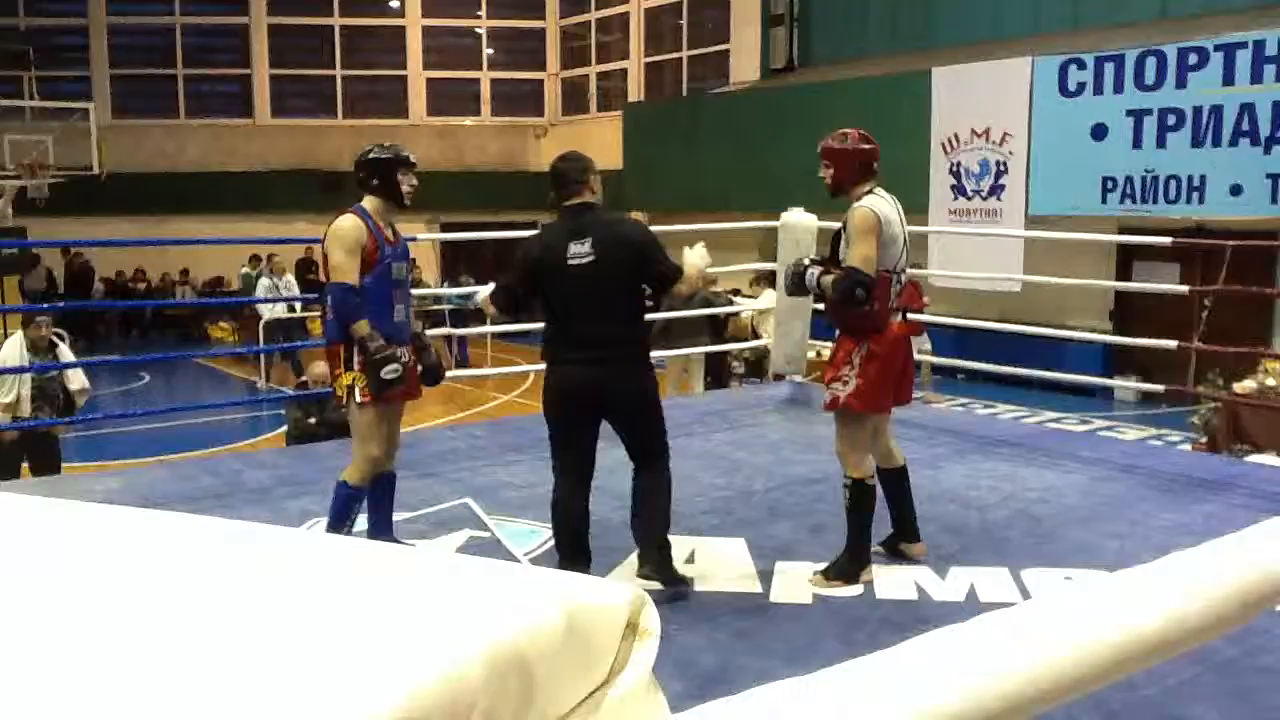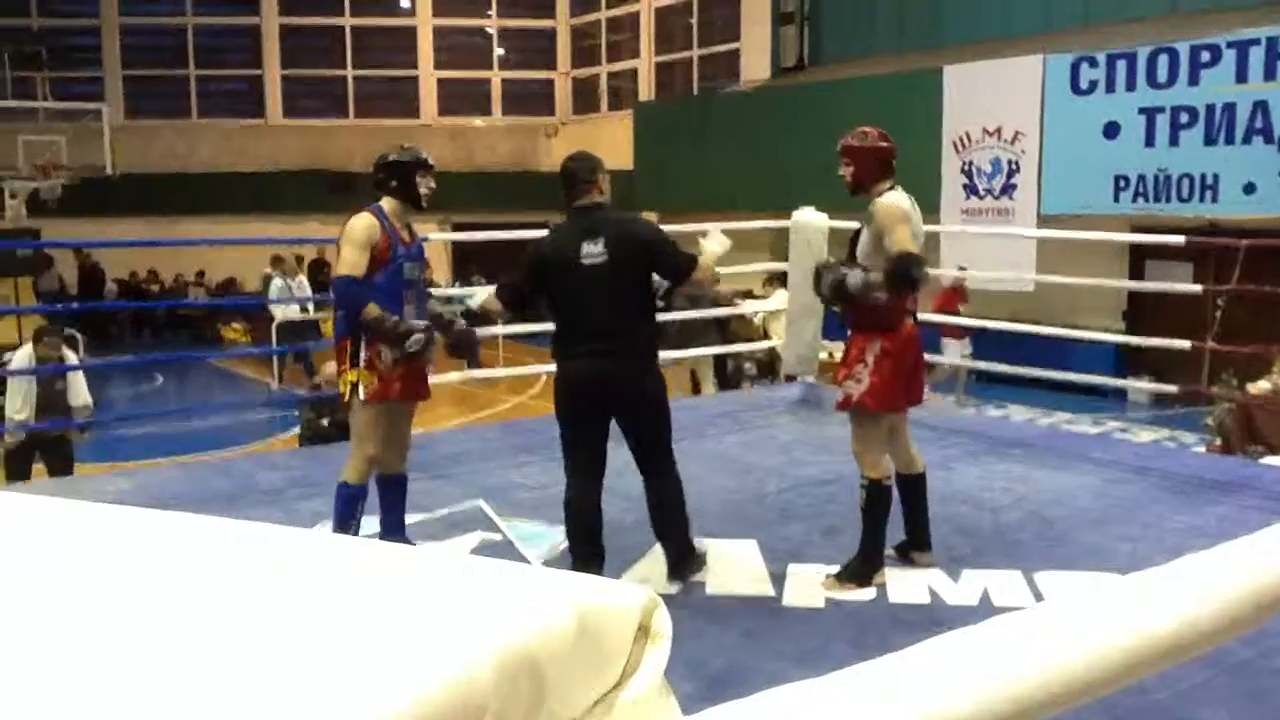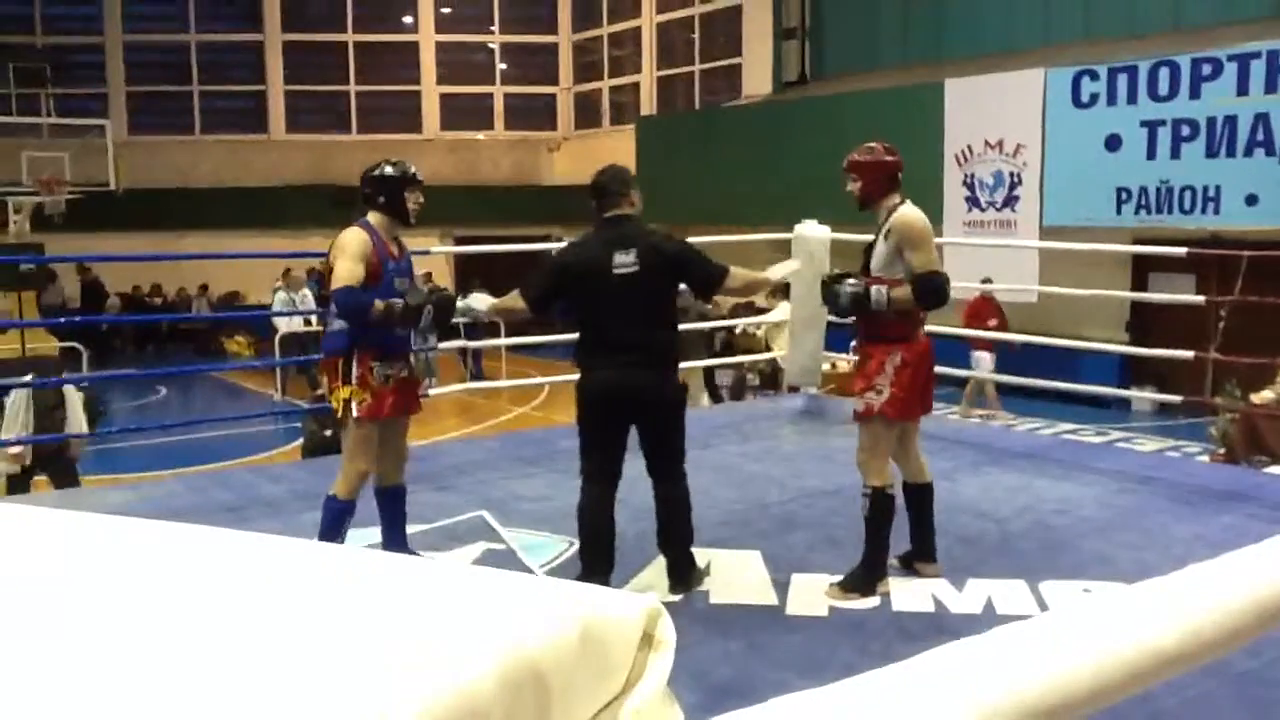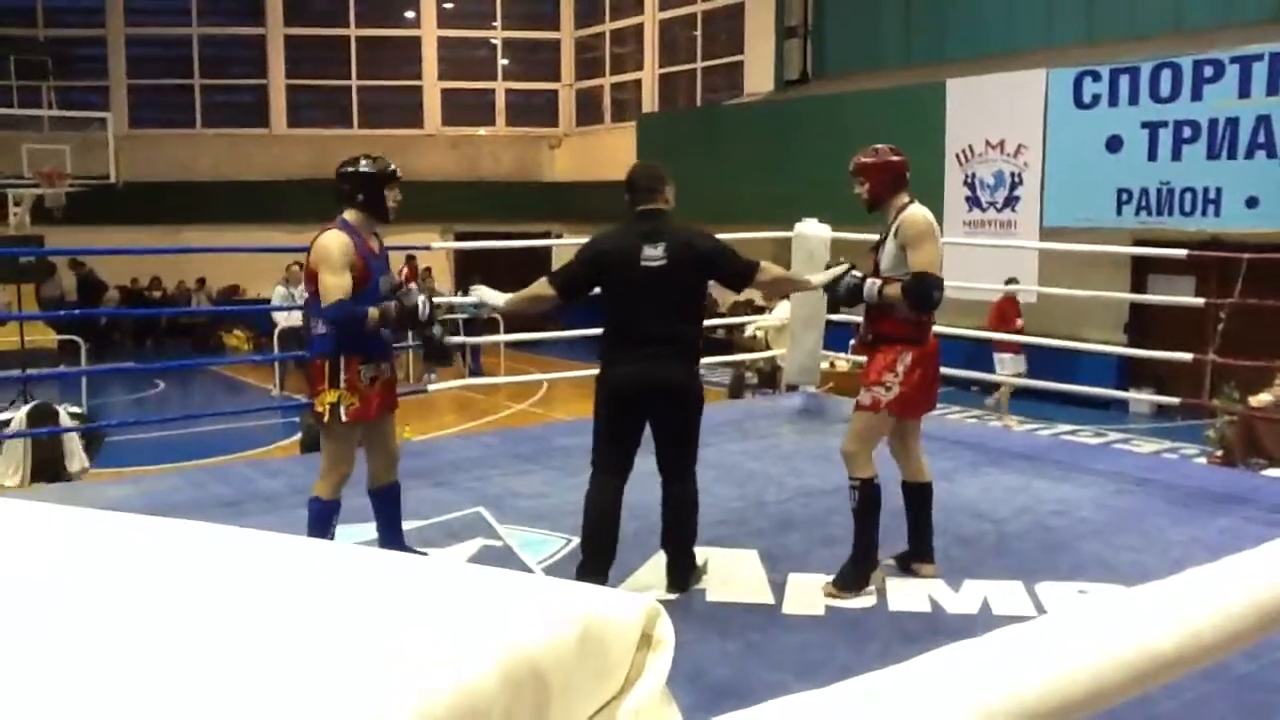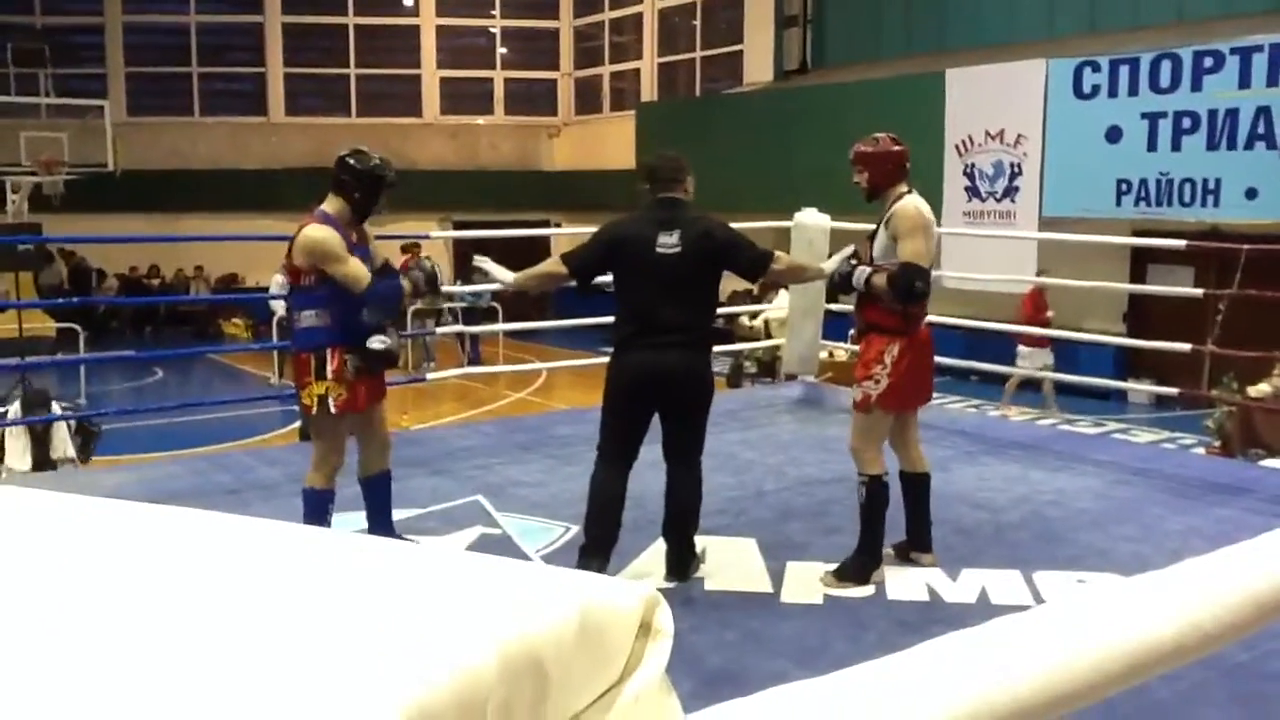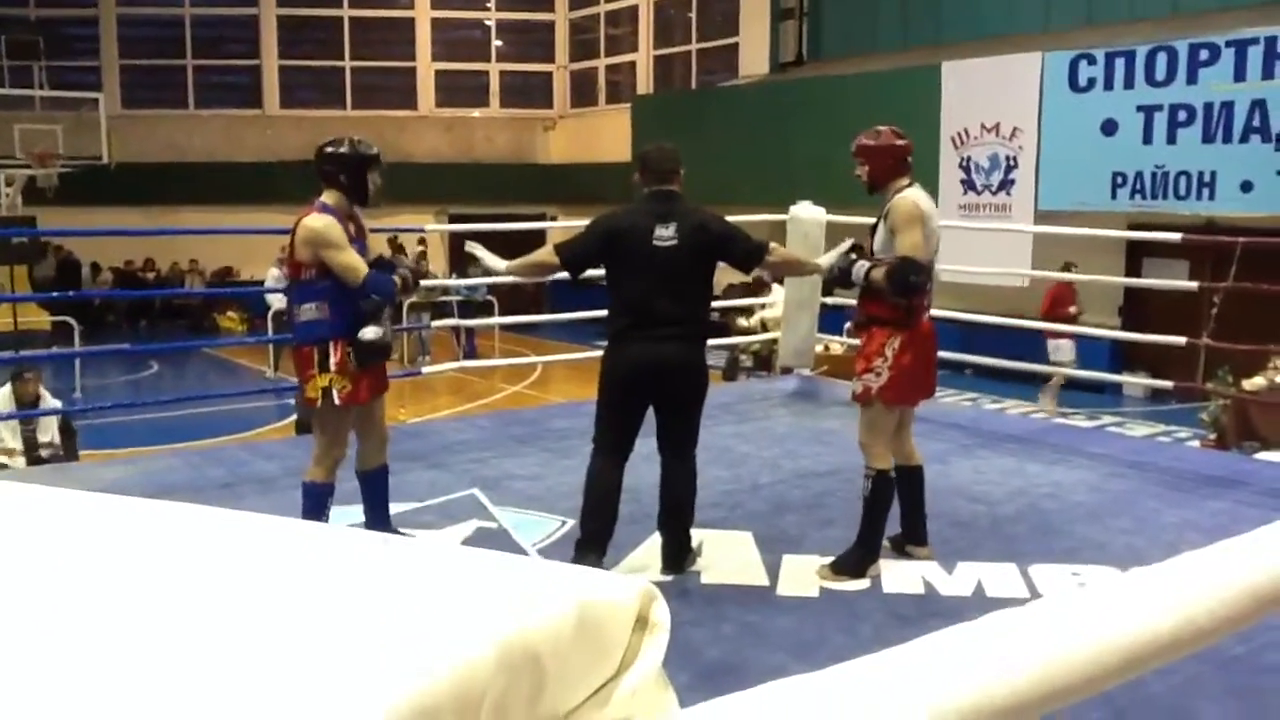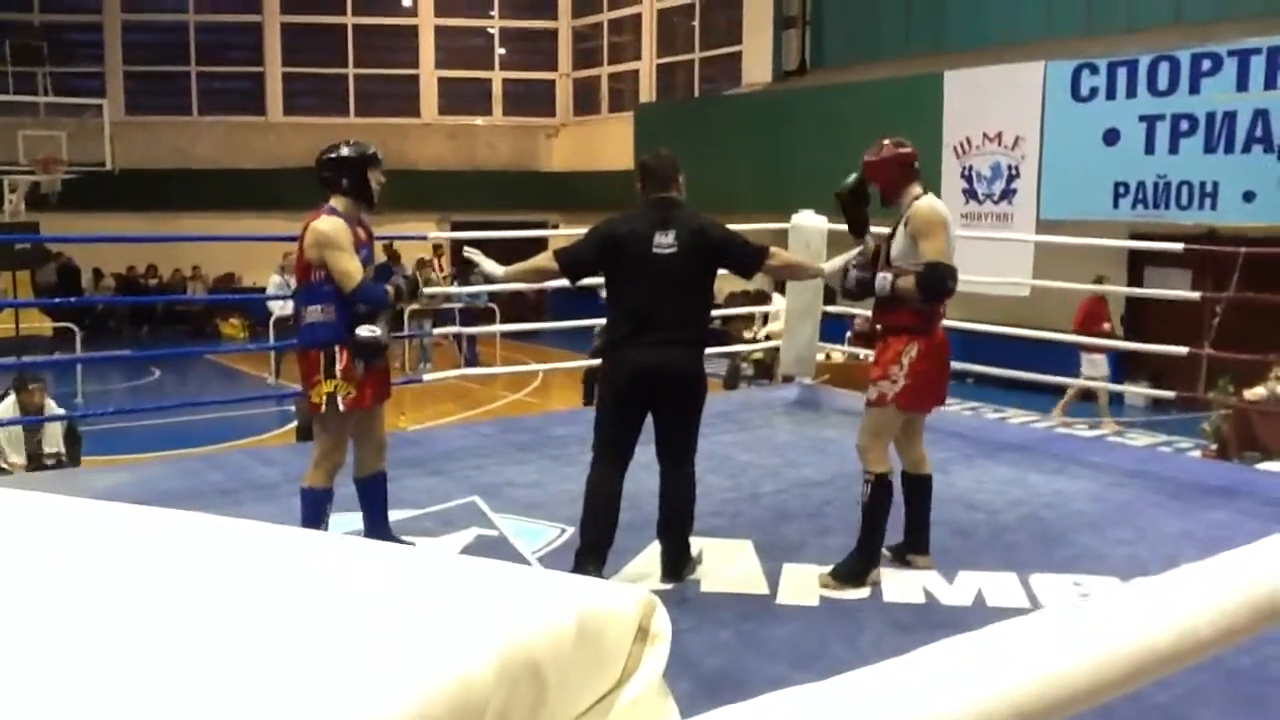
dt=0.3s
person 1, frame 1
left shoulder: (863, 212)
right shoulder: (887, 203)
left elbow: (856, 287)
left wrist: (810, 278)
right wrist: (830, 272)
left hip: (867, 342)
right hip: (889, 333)
left knee: (852, 451)
right knee: (879, 439)
left ankle: (855, 560)
right ankle: (907, 537)
person 1, frame 2
left shoulder: (887, 207)
right shoulder: (902, 203)
left elbow: (907, 272)
left wrist: (849, 281)
right wrist: (847, 275)
left hip: (880, 341)
right hip: (896, 335)
left knee: (868, 451)
right knee: (898, 443)
left ankle: (869, 562)
right ankle: (918, 544)
person 1, frame 3
left shoulder: (906, 220)
right shoulder: (891, 221)
left elbow: (933, 291)
left wrist: (869, 296)
right wrist: (854, 289)
left hip: (896, 354)
right hip: (894, 350)
left knee: (871, 459)
right knee: (905, 452)
left ankle: (872, 571)
right ankle: (923, 554)
person 1, frame 4
left shoulder: (915, 220)
right shoulder: (898, 222)
left elbow: (926, 293)
left wrist: (866, 289)
right wrist: (859, 283)
left hip: (904, 354)
right hip: (895, 350)
left knee: (855, 449)
right knee: (907, 451)
left ankle: (863, 565)
right ankle: (921, 554)
person 1, frame 5
left shoulder: (906, 211)
right shoulder: (905, 210)
left elbow: (910, 285)
left wrist: (858, 276)
right wrist: (857, 266)
left hip: (892, 344)
right hip: (901, 341)
left knee: (865, 448)
right knee: (905, 443)
left ankle: (867, 560)
right ankle: (919, 543)
person 1, frame 6
left shoulder: (905, 205)
right shoulder: (914, 201)
left elbow: (908, 278)
left wrist: (857, 271)
right wrist: (859, 258)
left hip: (894, 337)
right hip: (905, 334)
left knee: (874, 444)
right knee: (898, 437)
left ankle: (865, 554)
right ankle: (914, 537)
person 1, frame 7
left shoulder: (927, 212)
right shoulder: (907, 216)
left elbow: (940, 283)
right elbow: (874, 269)
left wrist: (877, 284)
right wrist: (857, 223)
left hip: (912, 345)
right hip: (903, 341)
left knee: (871, 444)
right knee: (908, 444)
left ankle: (864, 561)
right ankle: (915, 545)
person 2, frame 1
left shoulder: (538, 245)
right shoulder: (629, 232)
left elbow: (501, 307)
right elbow: (681, 288)
left wrist: (484, 299)
right wrist: (697, 264)
left hip: (566, 378)
right hip: (627, 373)
left knee: (572, 477)
right knee: (652, 463)
left ankle: (573, 571)
right ankle: (655, 560)
person 2, frame 2
left shoulder: (548, 247)
right shoulder: (638, 232)
left elbow: (505, 305)
right elbow: (699, 277)
left wrist: (483, 301)
right wrist: (712, 251)
left hip: (577, 376)
right hip: (635, 372)
left knee: (583, 476)
right knee: (658, 467)
left ankle: (587, 572)
right ankle: (682, 558)
person 2, frame 3
left shoulder: (576, 254)
right shoulder: (665, 245)
left elbow: (524, 304)
right elbow: (728, 283)
left wrist: (487, 306)
right wrist: (771, 278)
left hip: (600, 383)
right hip: (657, 381)
left knee: (598, 482)
right knee: (669, 478)
left ankle: (594, 580)
right ankle: (682, 571)
person 2, frame 4
left shoulder: (606, 245)
right shoulder: (695, 242)
left elbow: (551, 290)
right elbow: (760, 277)
left wrist: (505, 301)
right wrist: (809, 282)
left hip: (620, 376)
right hip: (678, 376)
left knee: (607, 476)
right knee: (679, 475)
left ankle: (592, 575)
right ankle: (680, 570)
person 2, frame 5
left shoulder: (623, 230)
right shoulder: (710, 231)
left elbow: (562, 269)
right elbow: (775, 267)
left wrist: (512, 279)
right wrist: (822, 271)
left hip: (632, 363)
right hip: (689, 365)
left knee: (612, 462)
right knee: (684, 463)
left ankle: (593, 561)
right ankle: (680, 560)
person 2, frame 6
left shoulder: (617, 223)
right shoulder: (705, 224)
left elbow: (554, 259)
right elbow: (769, 258)
left wrist: (504, 267)
right wrist: (817, 266)
left hip: (627, 356)
right hip: (684, 358)
left knee: (608, 455)
right knee: (678, 456)
left ankle: (588, 554)
right ankle: (676, 553)
person 2, frame 7
left shoulder: (616, 230)
right shoulder: (704, 230)
left elbow: (553, 264)
right elbow: (769, 260)
left wrist: (501, 272)
right wrist: (821, 269)
left hip: (625, 362)
right hip: (682, 364)
left knee: (608, 462)
right knee: (677, 463)
left ankle: (589, 562)
right ankle: (676, 560)
person 3, frame 1
left shoulder: (392, 231)
right shoulder: (350, 227)
right elbow: (345, 301)
left wrist: (420, 346)
right wrist: (377, 352)
left hip: (393, 353)
right hip: (360, 357)
left knee: (387, 450)
right knee: (368, 455)
left ankle: (380, 537)
person 3, frame 2
left shoulder: (410, 233)
right shoulder: (365, 225)
right elbow: (346, 291)
left wrist: (449, 326)
right wrist: (394, 328)
left hip: (405, 352)
right hip: (369, 353)
left knee: (397, 451)
right knee: (367, 454)
left ankle: (393, 538)
person 3, frame 3
left shoulder: (398, 246)
right shoulder: (356, 239)
right elbow: (346, 300)
left wrist: (430, 305)
right wrist: (401, 309)
left hip: (394, 366)
right hip: (358, 368)
left knee: (393, 462)
right knee: (357, 468)
left ankle: (396, 549)
person 3, frame 4
left shoulder: (374, 240)
right shoulder: (335, 243)
left elbow: (385, 298)
right elbow: (338, 313)
left wrist: (414, 310)
right wrist: (394, 313)
left hip: (374, 366)
right hip: (341, 369)
left knee: (386, 458)
right knee: (336, 470)
left ankle: (393, 545)
person 3, frame 5
left shoulder: (356, 230)
right shoulder: (318, 236)
left elbow: (383, 282)
right elbow: (373, 291)
left wrist: (385, 332)
right wrist: (416, 283)
left hip: (360, 354)
right hip: (326, 360)
left knee: (377, 445)
right knee: (329, 458)
left ankle: (383, 534)
person 3, frame 6
left shoulder: (353, 221)
right shoulder: (317, 226)
left elbow: (373, 282)
right elbow: (368, 285)
left wrist: (376, 324)
right wrist: (404, 279)
left hip: (358, 346)
right hip: (326, 352)
left knee: (375, 438)
right knee: (330, 451)
left ankle: (379, 528)
person 3, frame 7
left shoulder: (360, 227)
right shoulder: (327, 227)
left elbow: (373, 291)
right elbow: (361, 294)
left wrist: (379, 319)
right wrist: (397, 288)
left hip: (363, 352)
right hip: (331, 356)
left knee: (372, 445)
right knee: (329, 455)
left ankle: (378, 535)
